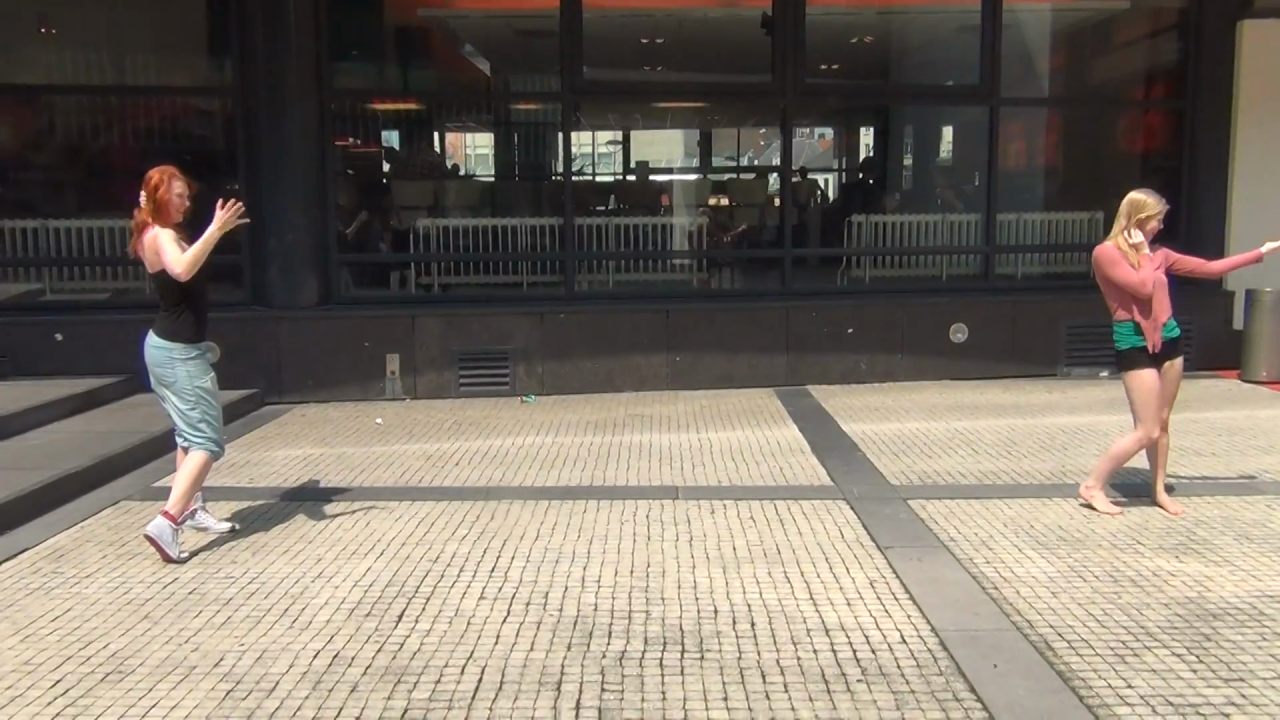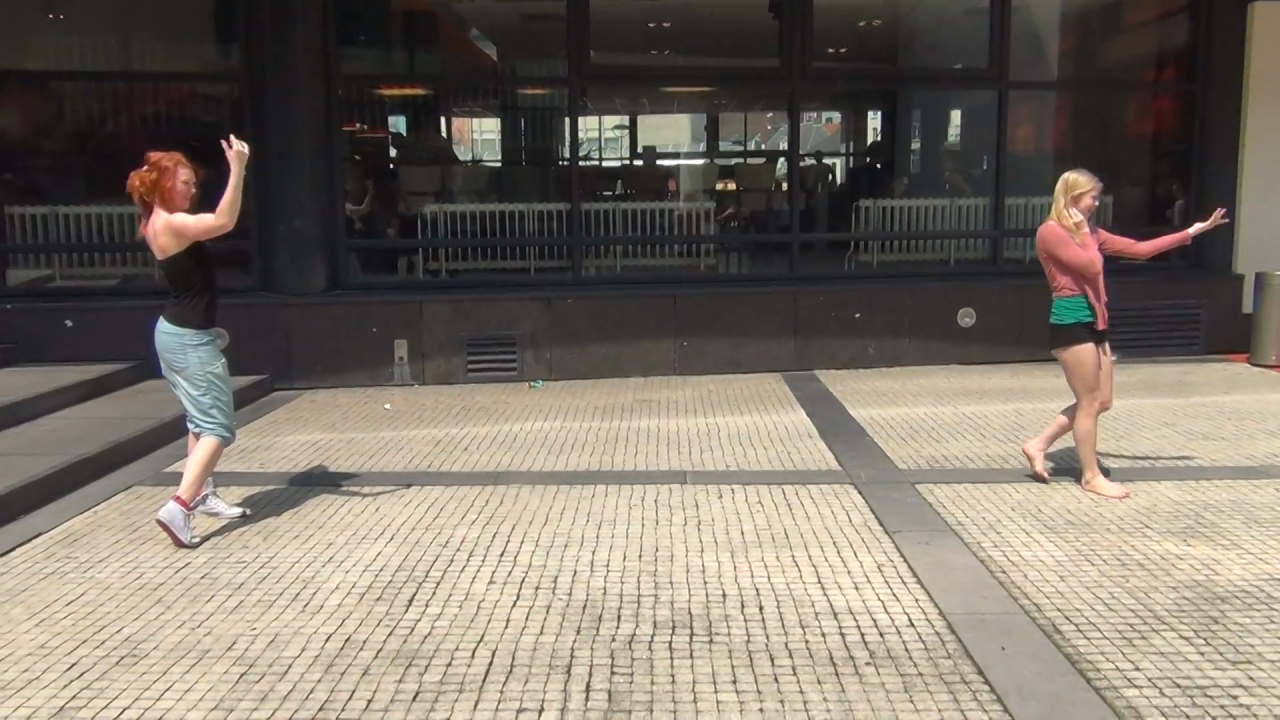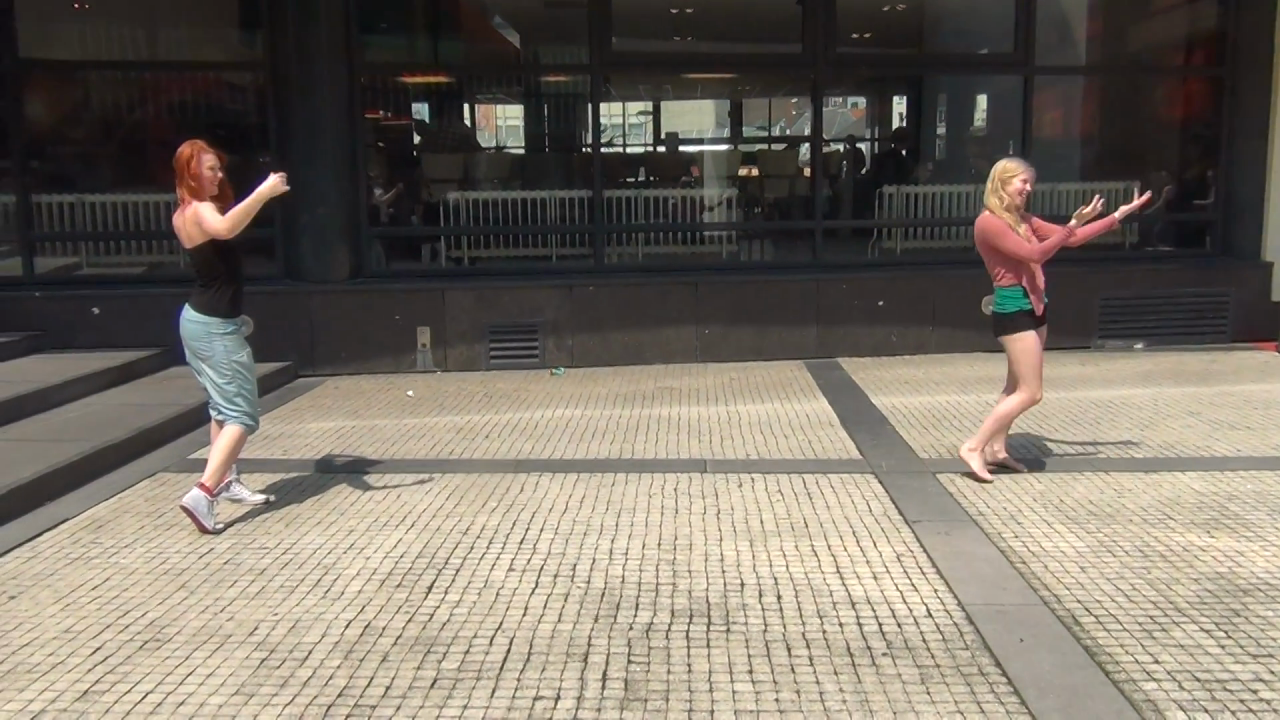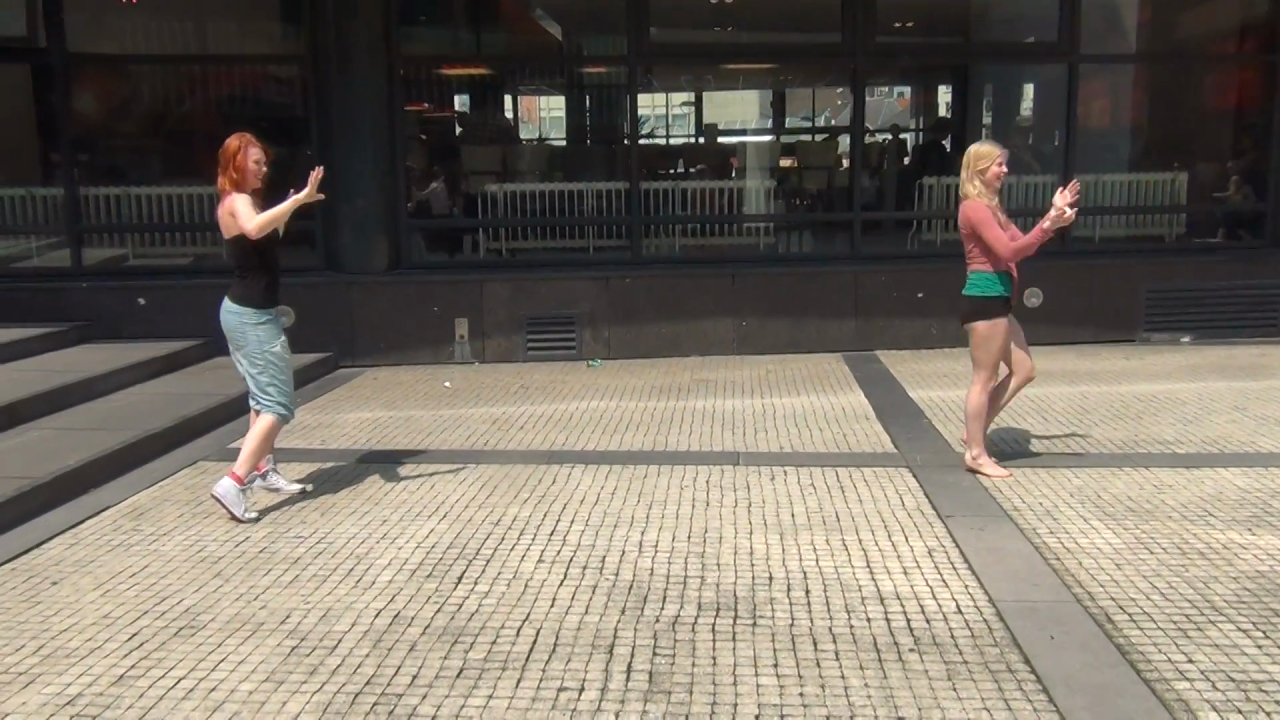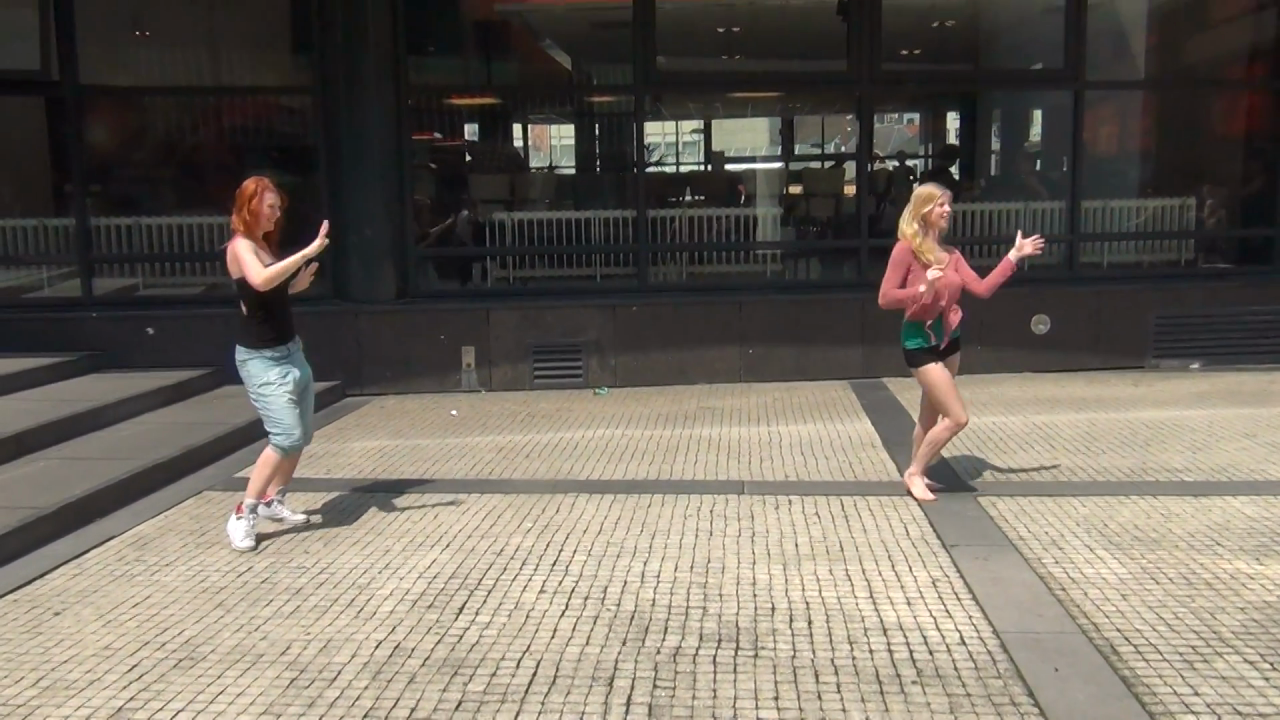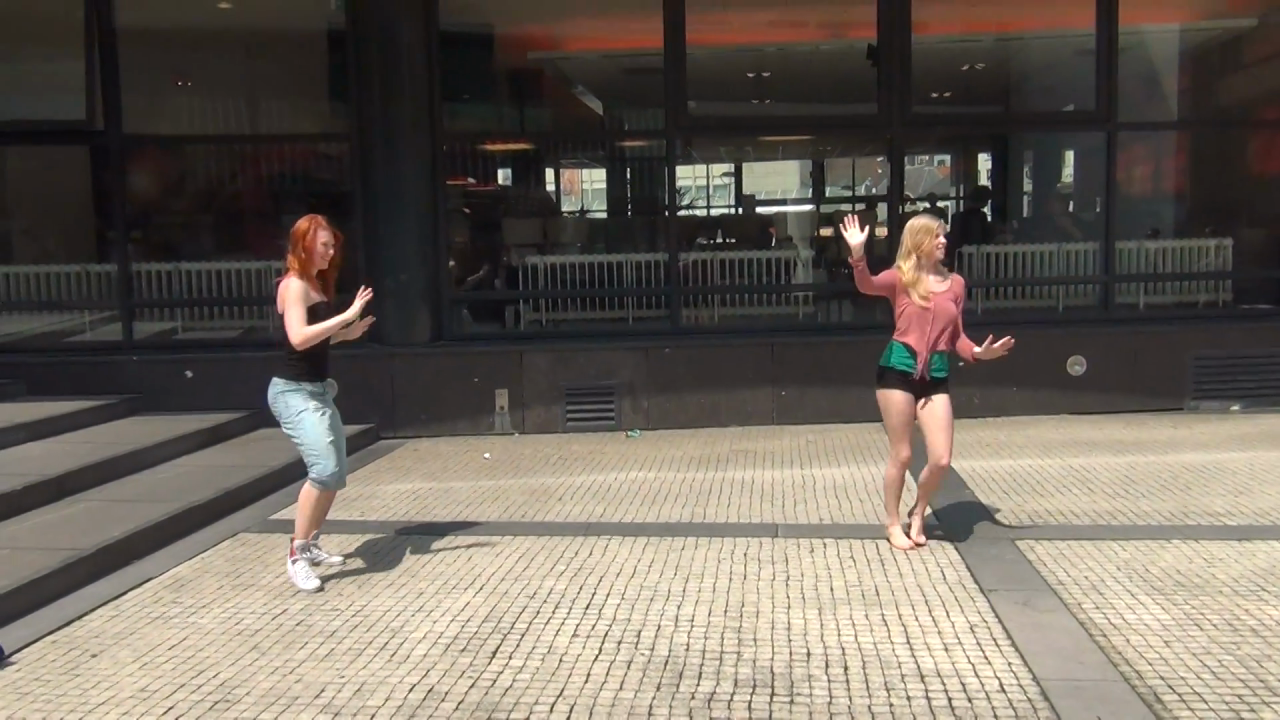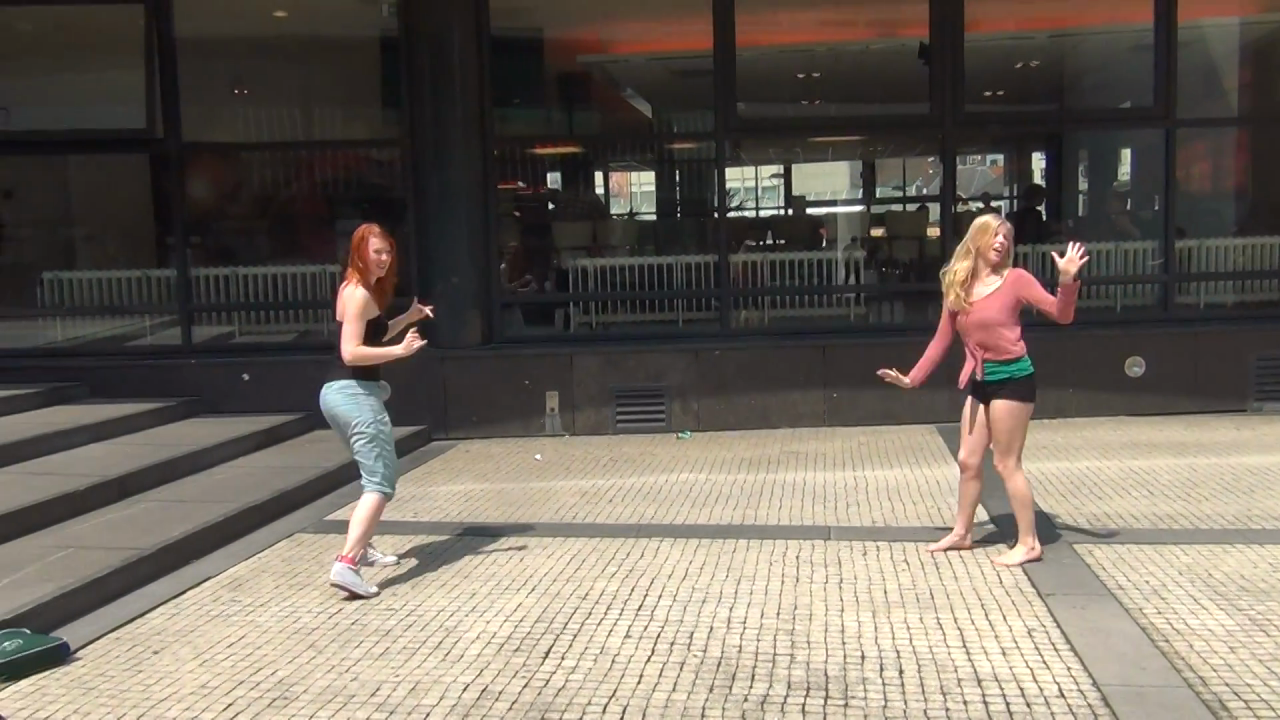
dt=0.5s
person 1, frame 1
left shoulder: (157, 234)
right shoulder: (160, 236)
right elbow: (183, 269)
right wrist: (216, 230)
left hip: (167, 347)
right hip: (179, 352)
left knee: (190, 434)
right knee: (206, 440)
left ankle: (190, 508)
right ankle: (166, 522)
person 1, frame 2
left shoulder: (158, 222)
right shoulder: (170, 223)
right elbow: (224, 223)
right wrist: (238, 170)
left hip: (175, 332)
right hip: (190, 338)
left knee: (200, 419)
right knee: (217, 426)
left ankle: (201, 493)
right ankle: (178, 506)
person 1, frame 3
left shoulder: (187, 213)
right shoulder: (199, 211)
left elbow: (224, 227)
right elbow: (226, 228)
right wrist: (265, 191)
left hip: (199, 320)
right hip: (216, 326)
left knee: (223, 407)
right knee: (241, 414)
left ankle: (226, 481)
right ankle: (202, 494)
person 1, frame 4
left shoulder: (239, 202)
right shoulder: (237, 201)
left elbow: (265, 239)
right elbow: (255, 229)
left wrist: (293, 206)
right wrist: (298, 200)
left hip: (248, 311)
right hip: (252, 315)
left knee: (266, 397)
right knee: (277, 404)
left ankle: (263, 470)
right ankle: (234, 483)
person 1, frame 5
left shoulder: (264, 245)
right shoulder: (240, 246)
right elbow: (261, 281)
left wrist: (299, 281)
right wrist: (309, 251)
left hip: (289, 351)
right hip: (260, 357)
left knee: (298, 433)
right knee: (286, 436)
left ankle: (272, 500)
right ankle: (244, 512)
person 1, frame 6
left shoulder: (316, 285)
right shoulder: (294, 285)
right elbow: (298, 339)
left wrist: (349, 331)
right wrist: (347, 316)
left hip: (318, 393)
right hip: (292, 394)
left knee: (335, 474)
right knee: (324, 469)
left ankle: (307, 545)
right ankle: (298, 555)
person 1, frame 7
left shoulder: (361, 290)
right shoulder: (358, 293)
left elbow: (374, 335)
right elbow: (351, 353)
left wrist: (407, 318)
right wrist: (399, 351)
left hip: (335, 394)
right hip: (356, 395)
left knee: (373, 476)
right knee: (380, 483)
left ankle: (360, 549)
right ankle: (346, 565)
person 2, frame 1
left shoulder: (1158, 254)
right shoulder: (1105, 253)
left elbow: (1210, 268)
right elbow: (1143, 288)
right wrist: (1144, 253)
left hip: (1167, 340)
right hip: (1134, 346)
left knee: (1161, 423)
right knee: (1148, 431)
left ankle: (1158, 490)
right ankle: (1092, 485)
person 2, frame 2
left shoulder: (1086, 233)
right shoulder: (1050, 232)
left elbow: (1142, 250)
right elbow: (1092, 266)
left wrist: (1193, 231)
right wrist: (1084, 231)
left hip: (1090, 321)
right hip: (1071, 323)
left knee: (1099, 400)
right knee: (1091, 402)
left ankle: (1039, 444)
right ankle: (1092, 477)
person 2, frame 3
left shoulder: (1023, 220)
right shoulder: (988, 222)
left elbow: (1072, 239)
right elbow: (1033, 255)
left wrist: (1119, 214)
right wrist: (1073, 223)
left hip: (1033, 308)
right hip: (1013, 312)
left knee: (1016, 387)
right knee: (1029, 393)
left ankle: (995, 449)
right ankle: (974, 447)
person 2, frame 4
left shoulder: (990, 206)
right shoulder: (974, 208)
left elbow: (1023, 243)
right elbow: (1013, 251)
left wrist: (1054, 211)
right wrist: (1049, 225)
left hip: (995, 300)
right hip: (985, 300)
left knee: (1024, 371)
right knee: (984, 379)
left ankle: (975, 435)
right ankle: (976, 454)
person 2, frame 5
left shoulder: (950, 253)
right shoulder: (905, 248)
left elbow: (982, 289)
right elbow: (885, 298)
left wrist: (1014, 257)
right wrist: (922, 289)
left hip: (949, 340)
right hip: (921, 343)
left knee: (932, 415)
right knee: (957, 418)
left ankle: (916, 473)
right ankle: (915, 472)
person 2, frame 6
left shoulder: (956, 284)
right shoulder: (899, 278)
left elbow: (956, 337)
right elbow: (867, 284)
left wrist: (982, 352)
right wrist: (857, 253)
left hip: (936, 376)
right hip: (897, 371)
left knee: (941, 460)
right knee: (901, 454)
left ankle: (918, 513)
right ankle: (893, 524)
person 2, frame 7
left shoulder: (1016, 280)
right shoulder: (956, 287)
left elbow: (1062, 314)
right elbow: (941, 341)
left wrist: (1067, 280)
right wrist: (912, 379)
left hip: (1012, 379)
right hip: (979, 381)
left knee: (1006, 464)
right knee: (968, 461)
left ankle: (1028, 544)
right ankle: (961, 533)
